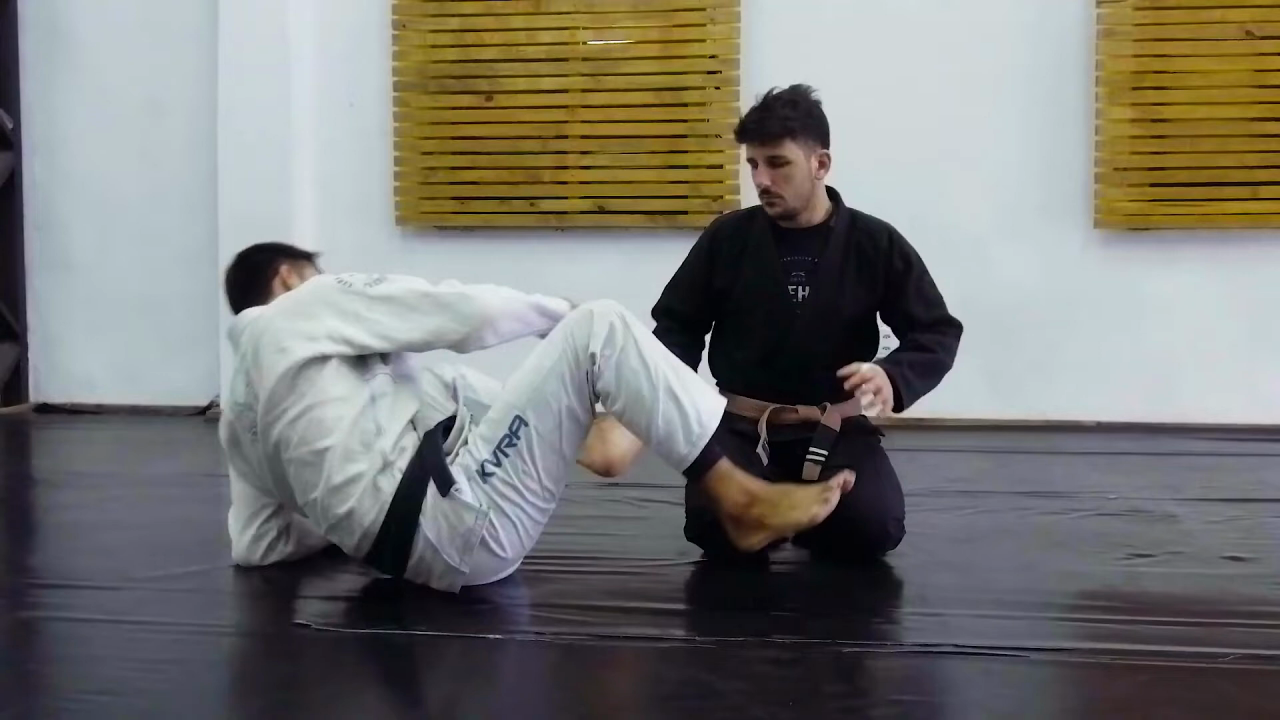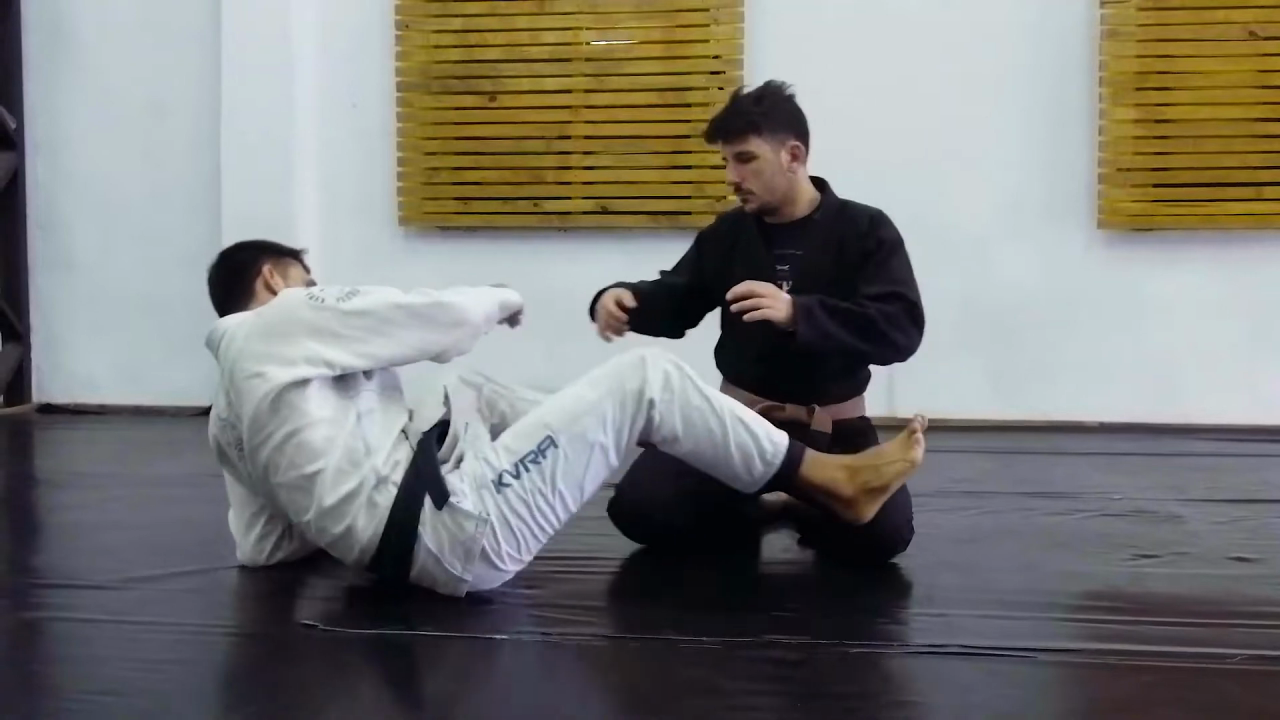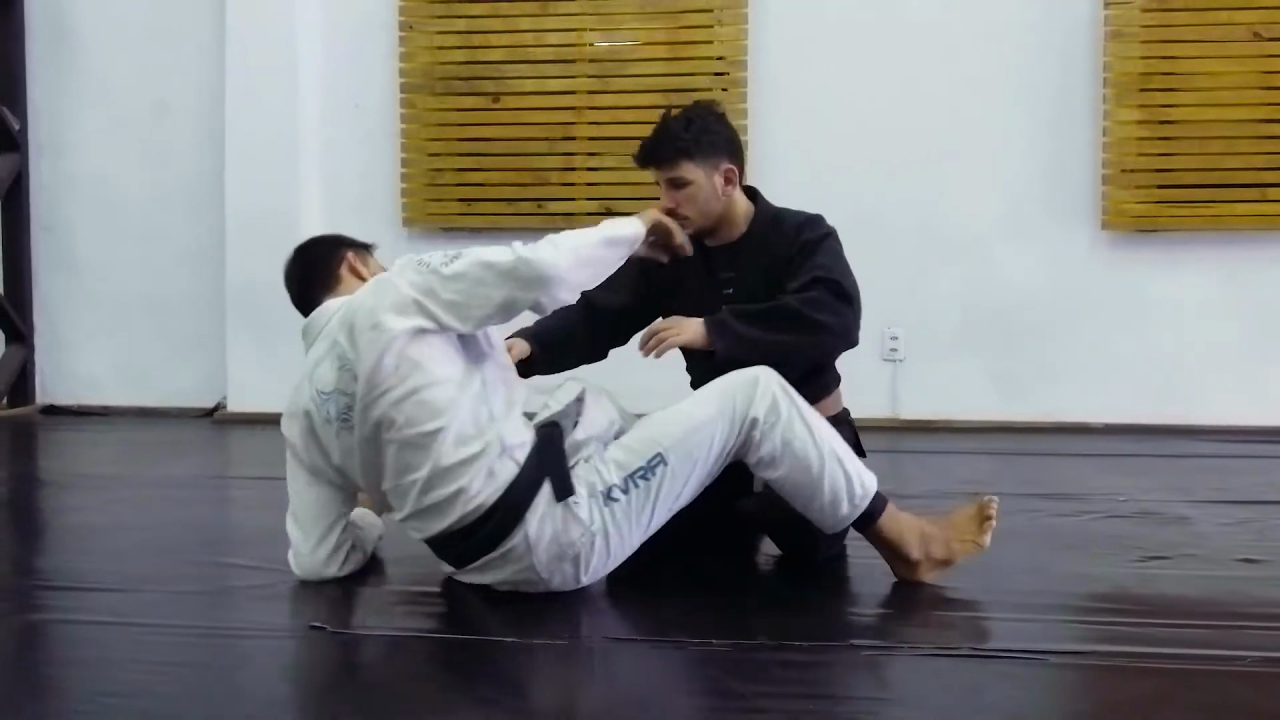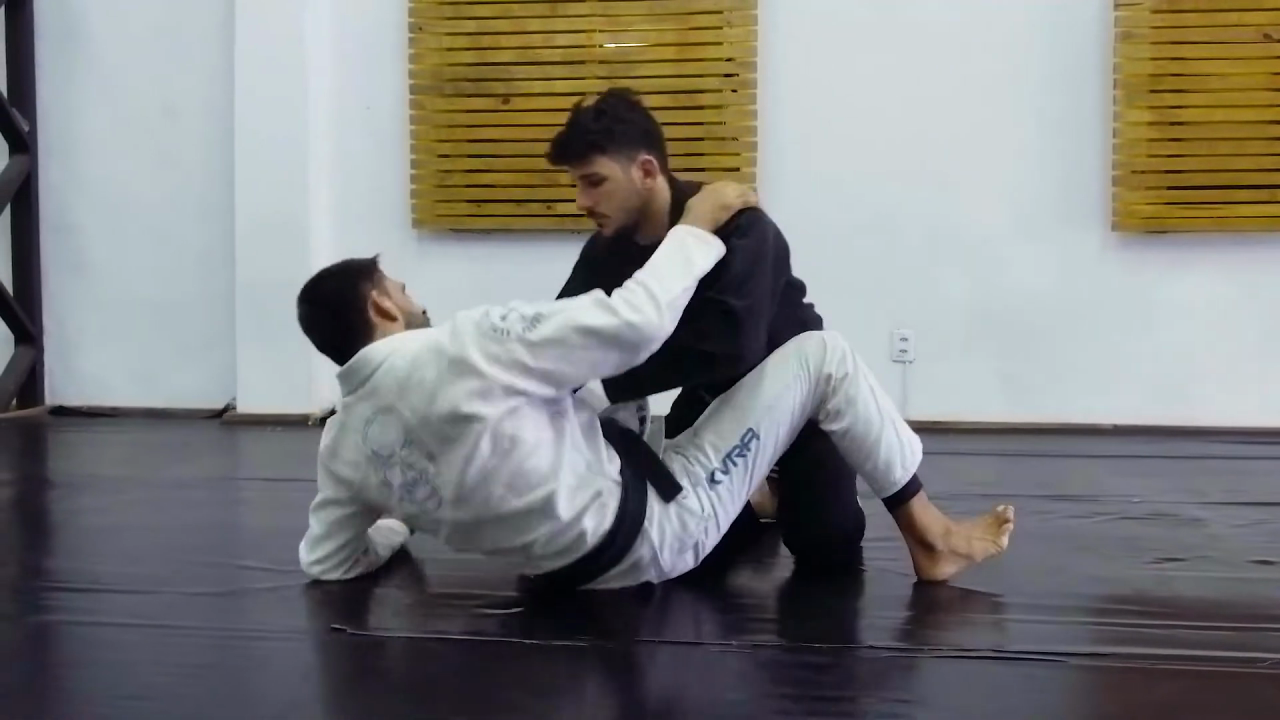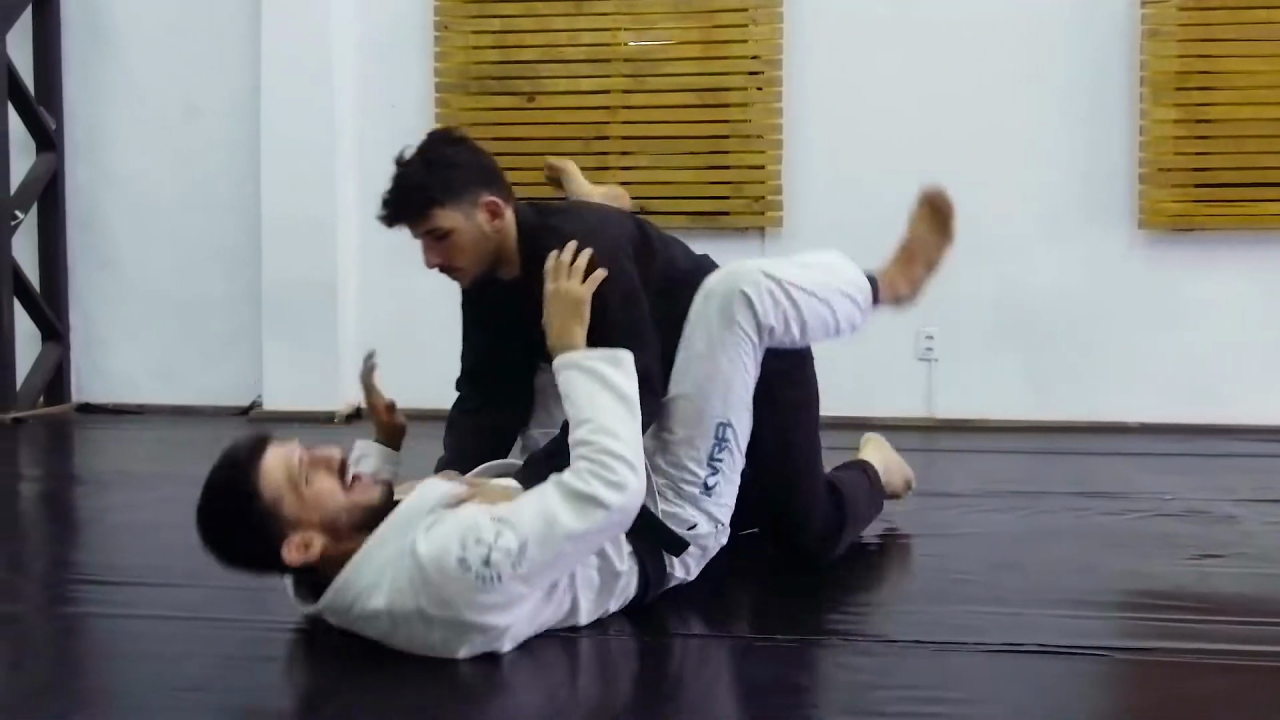
dt=0.5s
person 1, frame 1
left shoulder: (239, 417)
right shoulder: (307, 305)
left elbow: (256, 546)
right elbow: (470, 311)
right wrist: (557, 312)
left hip: (413, 548)
right hip: (461, 530)
left knee: (431, 384)
right knee: (600, 326)
left ankle: (588, 429)
right ankle: (742, 497)
person 1, frame 2
left shoulder: (227, 420)
right shoulder: (284, 321)
left elbow: (263, 546)
right elbow: (446, 318)
right wrist: (502, 298)
left hip: (409, 551)
right hip: (462, 535)
left knee: (463, 393)
right knee: (644, 376)
left ankle: (600, 441)
right ankle: (834, 480)
person 1, frame 3
left shoulder: (302, 407)
right shoulder: (397, 292)
left elbow: (317, 561)
right elbow: (540, 272)
left wrist: (373, 512)
right wrist: (634, 229)
left hip: (486, 560)
right hip: (551, 532)
left knee: (589, 406)
right knee: (756, 394)
right ankle: (902, 539)
person 1, frame 4
left shoulder: (343, 441)
right shoulder: (461, 347)
left elbow: (326, 563)
right elbow: (634, 324)
left wrist: (398, 523)
right wrist: (697, 226)
left hip: (567, 569)
right hip: (655, 533)
right knee: (819, 355)
left ankle: (756, 499)
right ankle: (929, 532)
person 1, frame 5
left shoulder: (337, 572)
right shoulder: (429, 571)
right elbow: (610, 488)
left wrist: (381, 440)
right wrist: (571, 345)
right hip: (667, 531)
right knee: (739, 289)
right ankle: (885, 278)
person 2, frame 1
left shoulder: (875, 244)
right shoulder: (728, 237)
left elbow: (939, 333)
right elbow: (678, 326)
left wrist: (893, 379)
left hip: (834, 429)
right hip: (742, 426)
left knee: (872, 529)
right knee: (723, 529)
person 2, frame 2
left shoulder: (865, 231)
right shoulder: (726, 234)
left elbow: (901, 329)
right elbow: (676, 301)
left wrist: (797, 312)
right wrist: (620, 298)
left hip: (831, 429)
left knee: (881, 534)
right knee: (641, 510)
left ankle: (806, 507)
right ankle: (752, 509)
person 2, frame 3
left shoulder: (803, 238)
right shoulder: (666, 256)
left elbow: (836, 320)
right elbow: (596, 318)
left wrist: (713, 332)
right wrist: (528, 345)
left knee: (806, 535)
left ankle: (758, 506)
right ankle: (744, 505)
person 2, frame 4
left shoulder: (736, 229)
right shoulder: (607, 252)
left elbow: (728, 343)
left wrist: (607, 373)
right hip: (710, 404)
left knee: (827, 546)
left ankle: (783, 492)
right ankle: (759, 498)
person 2, frame 5
left shoulder: (584, 244)
right shoulder: (486, 281)
right elbow: (491, 392)
left wrist: (523, 489)
right wrist: (453, 473)
left hip: (755, 358)
right hip: (674, 373)
left knee: (809, 535)
left ankle: (871, 470)
right ankle: (770, 471)
